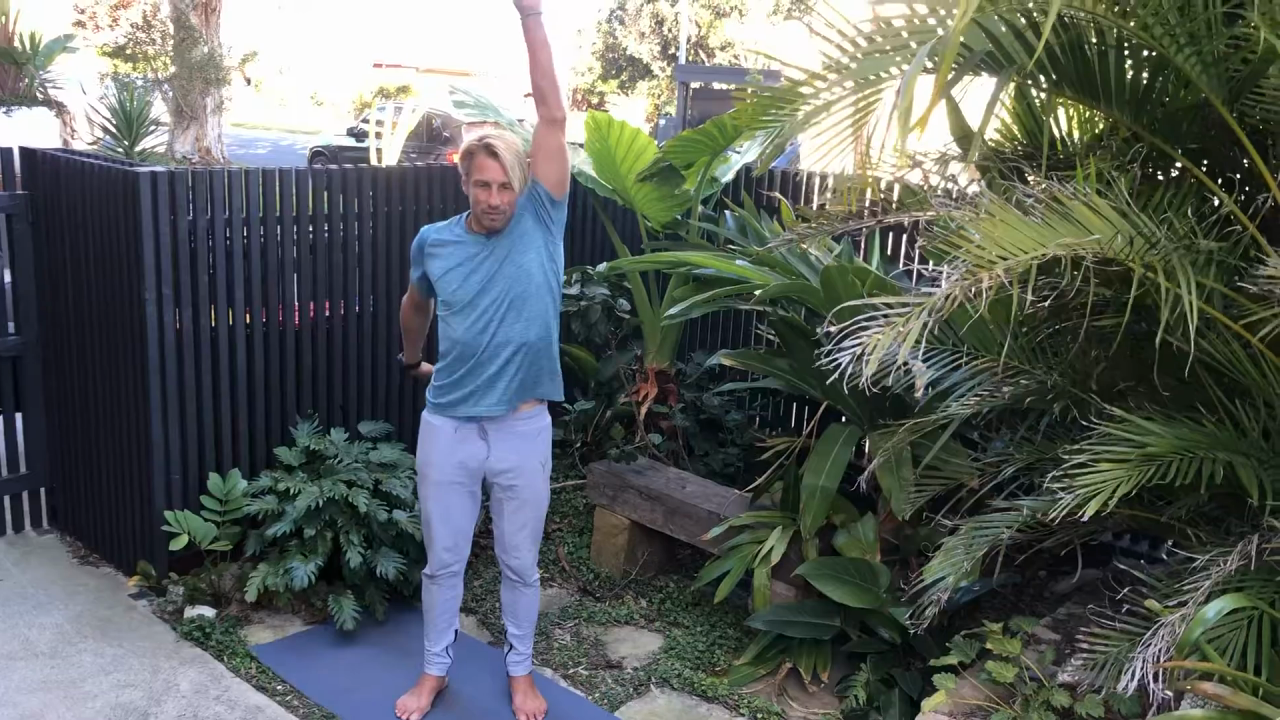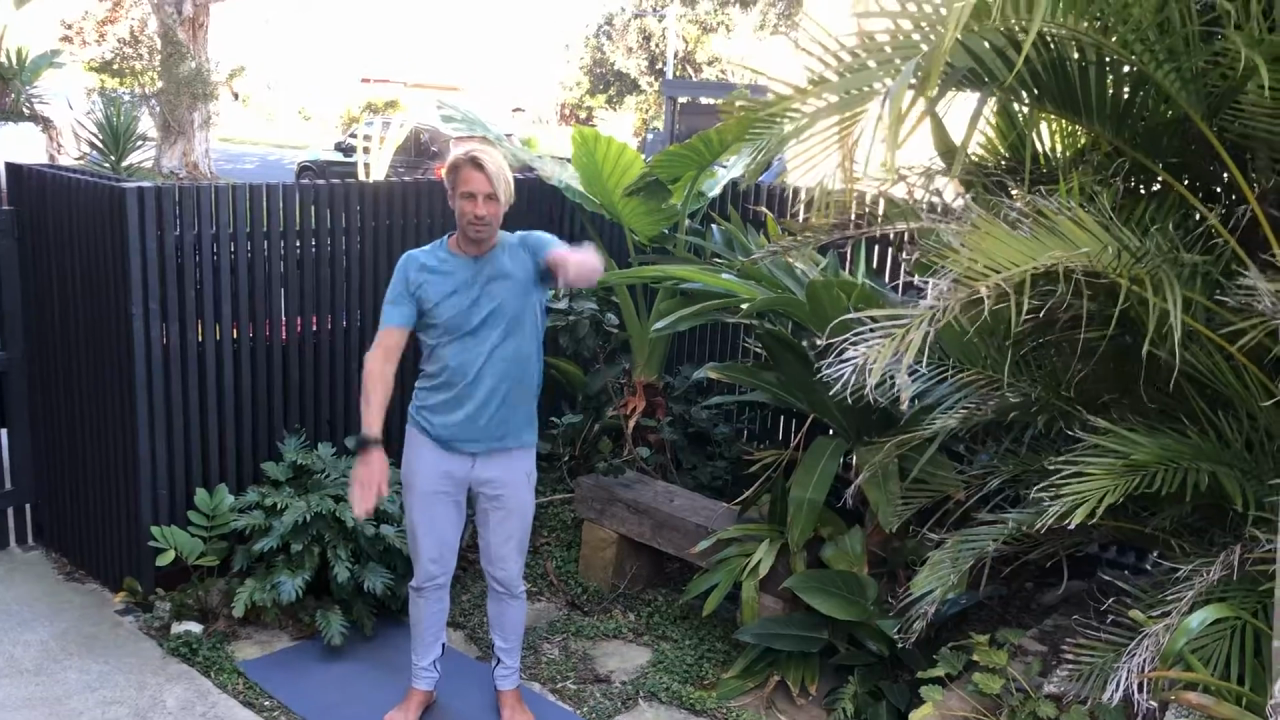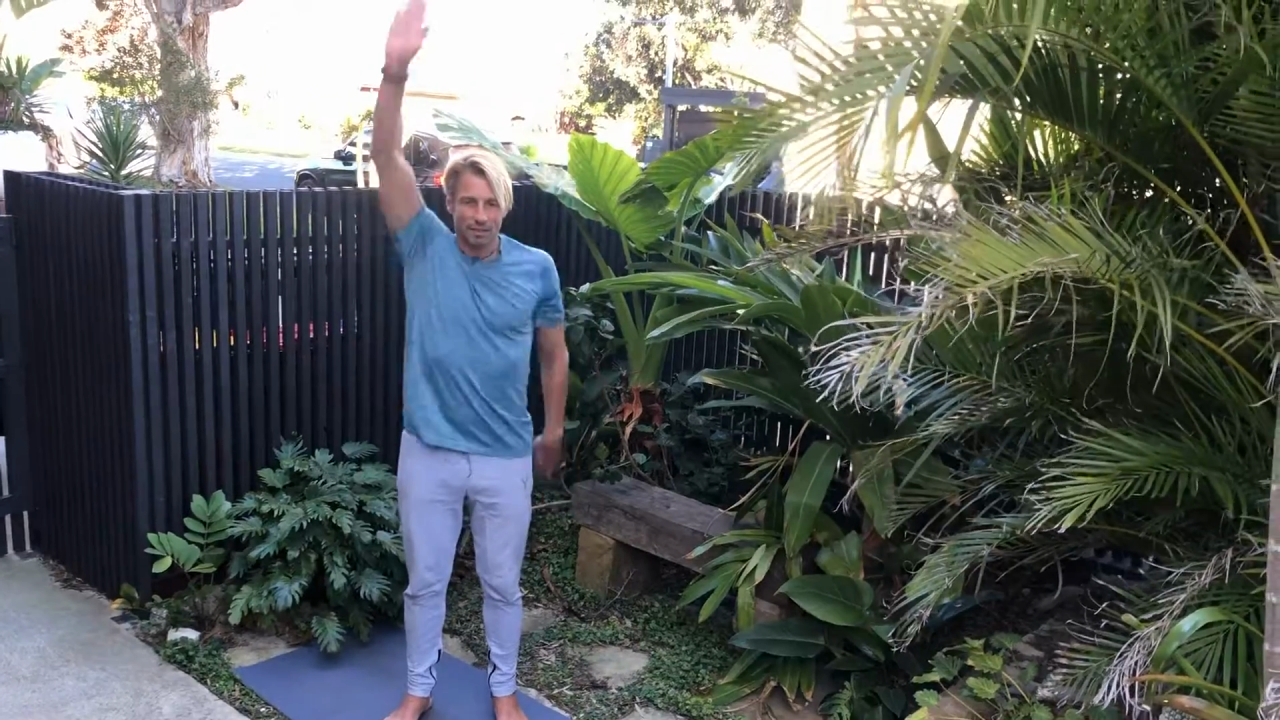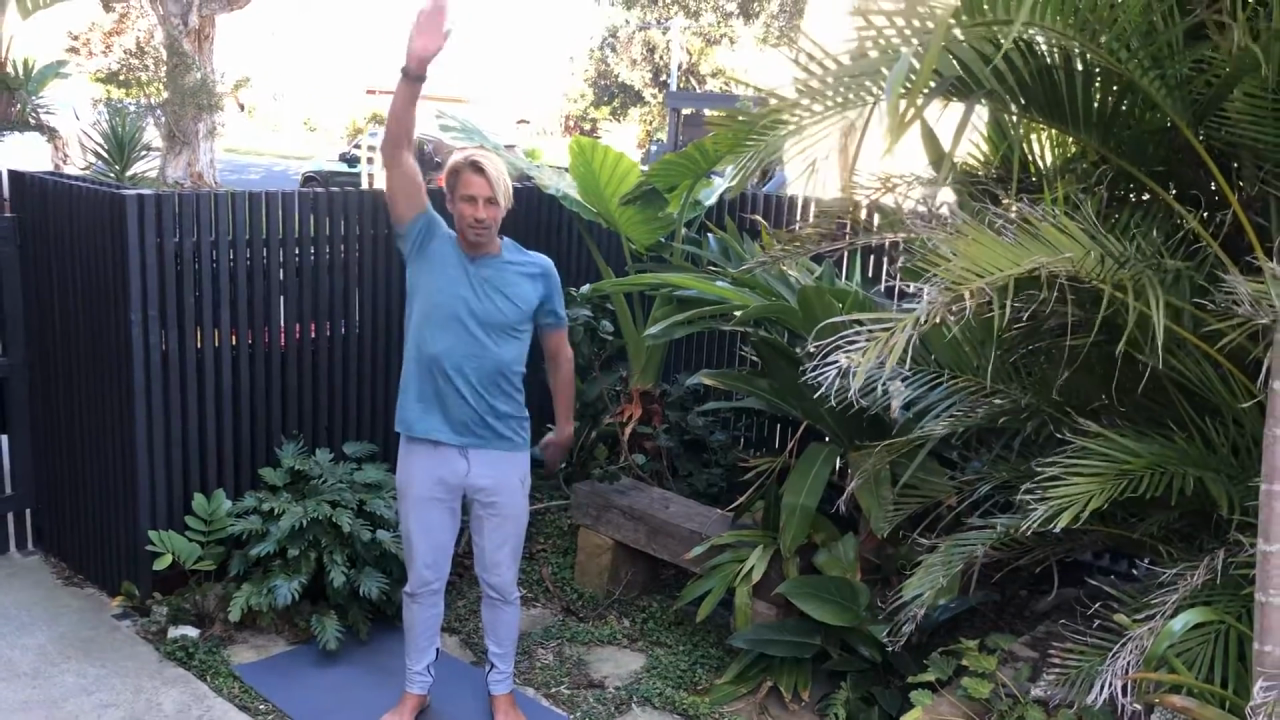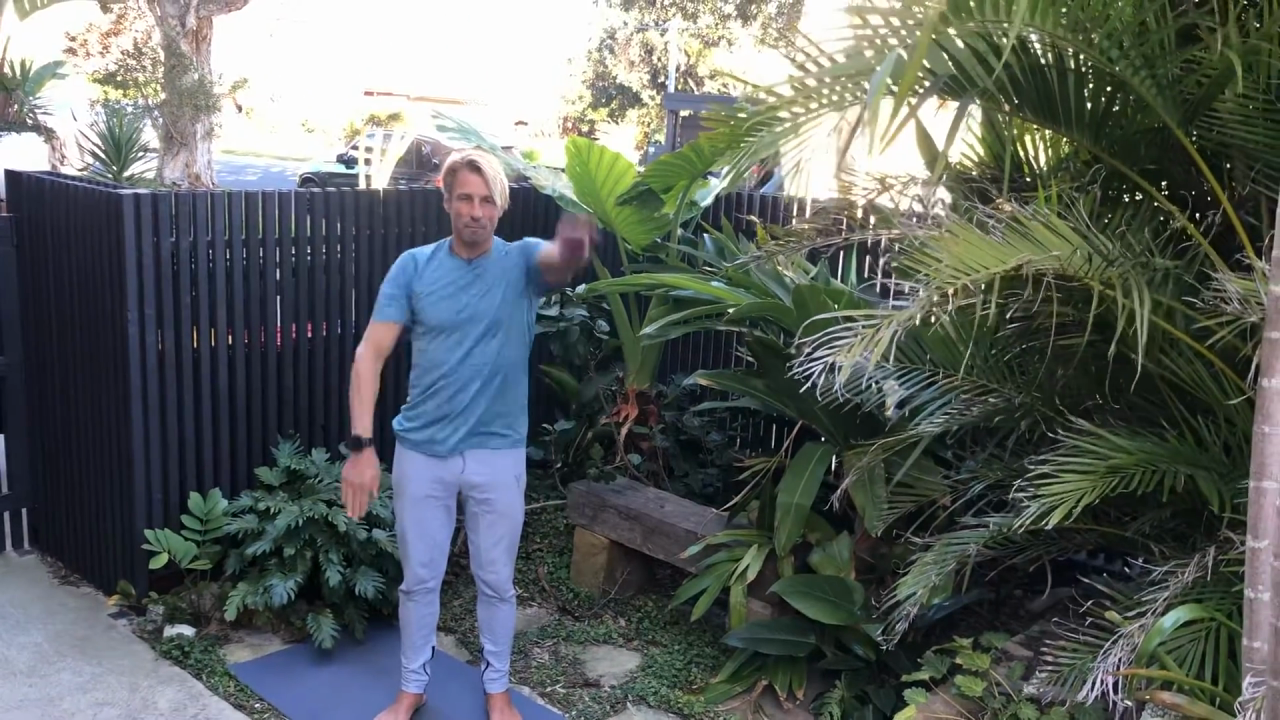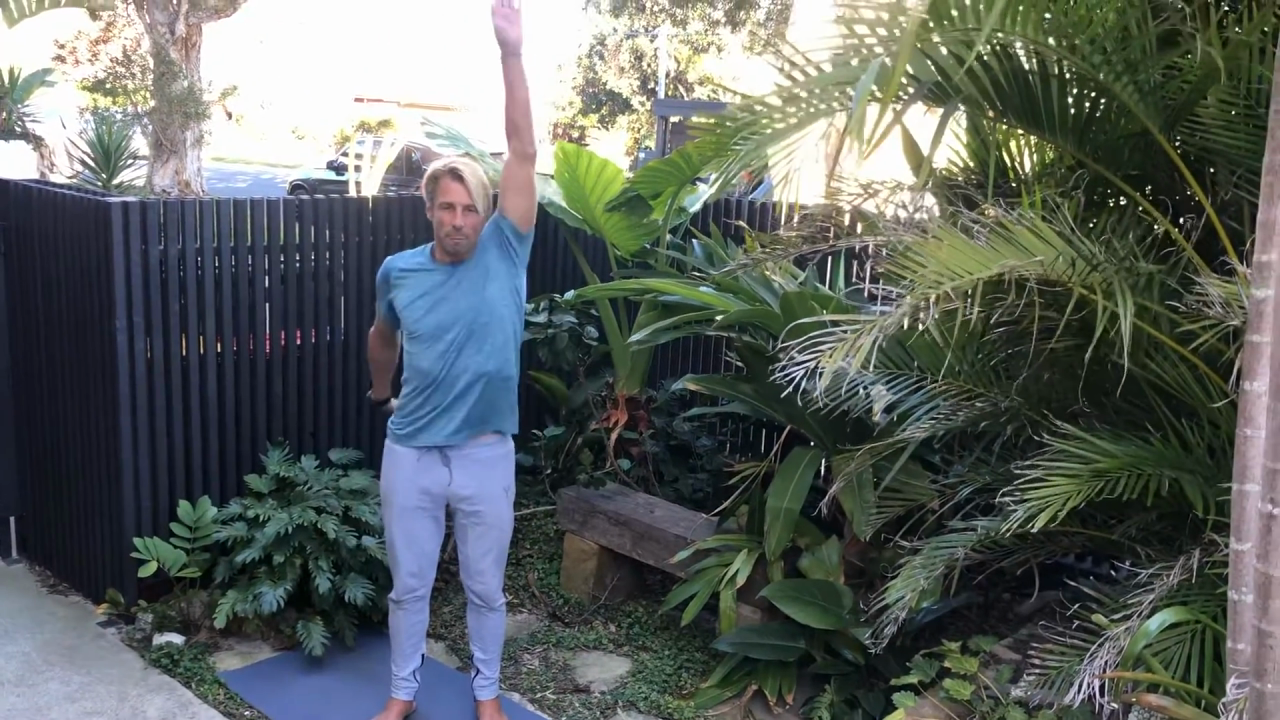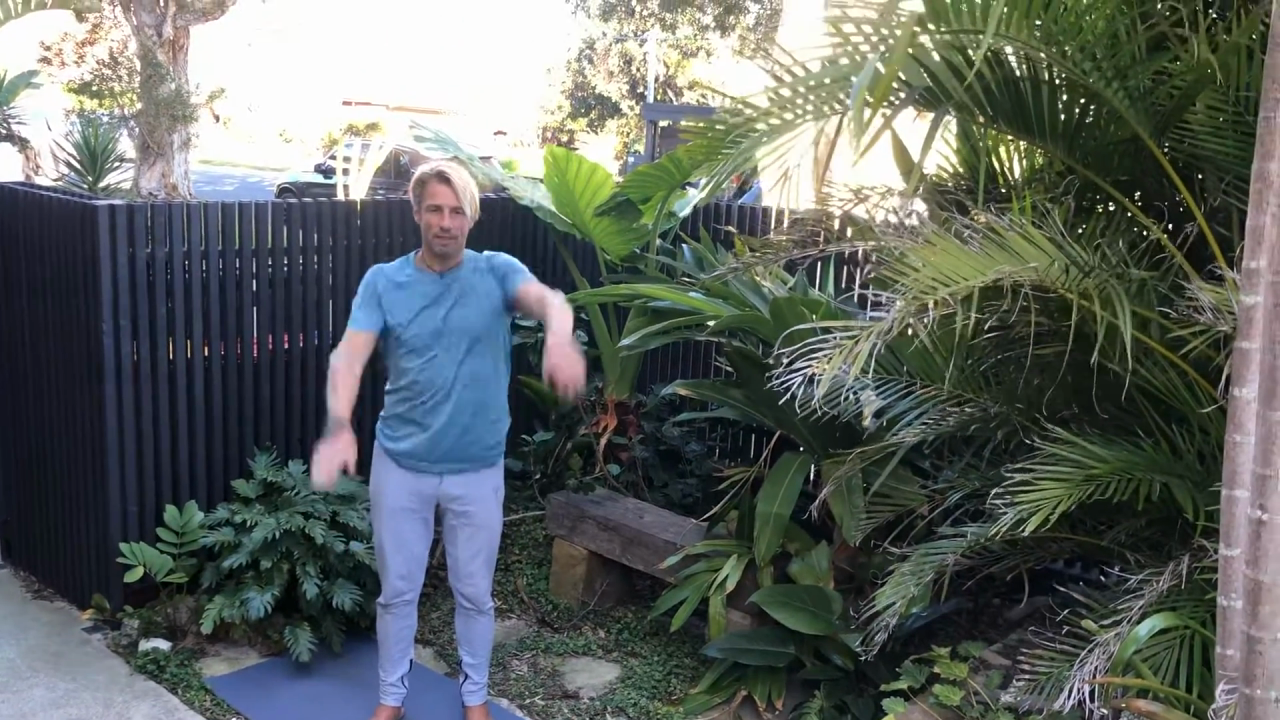
dt=0.4s
person 1, frame 1
left shoulder: (542, 223)
right shoulder: (433, 241)
left elbow: (553, 118)
right wrist: (411, 360)
left hip: (522, 429)
right hip: (447, 427)
left knee: (520, 563)
right knee: (443, 561)
person 1, frame 2
left shoulder: (529, 251)
right shoulder: (417, 265)
left elbow: (575, 256)
right elbow: (383, 355)
left wrist: (582, 262)
right wrist: (371, 445)
left hip: (509, 450)
right hip: (431, 447)
left knee: (506, 578)
right knee: (430, 575)
person 1, frame 3
left shoulder: (536, 268)
right shoulder: (424, 247)
left elbow: (555, 352)
right elbow: (387, 157)
left wrist: (553, 427)
right wrist: (396, 68)
left hip: (506, 458)
right hip: (429, 455)
left knee: (502, 585)
right knee: (425, 583)
person 1, frame 4
left shoulder: (536, 270)
right shoulder: (426, 247)
left elbow: (559, 351)
right elbow: (397, 156)
left wrist: (565, 425)
right wrist: (415, 69)
left hip: (503, 455)
right hip: (427, 449)
left knee: (500, 583)
right knee: (423, 579)
person 1, frame 5
left shoulder: (524, 261)
right shoulder: (414, 266)
left elbow: (558, 263)
right elbow: (371, 352)
left wrist: (571, 248)
right wrist: (361, 445)
left hip: (498, 453)
right hip: (421, 450)
left knee: (495, 581)
right knee: (419, 578)
person 1, frame 6
left shoulder: (505, 254)
right shoulder: (397, 271)
left elbow: (524, 154)
right wrist: (381, 395)
left hip: (485, 457)
right hip: (410, 456)
left knee: (485, 588)
right knee: (409, 587)
person 1, frame 7
left shoulder: (497, 272)
right shoulder: (383, 281)
left elbow: (548, 302)
right elbow: (348, 357)
left wrist: (561, 338)
right wrist: (338, 427)
left hip: (478, 468)
right hip: (401, 465)
left knee: (474, 594)
right knee: (397, 591)
